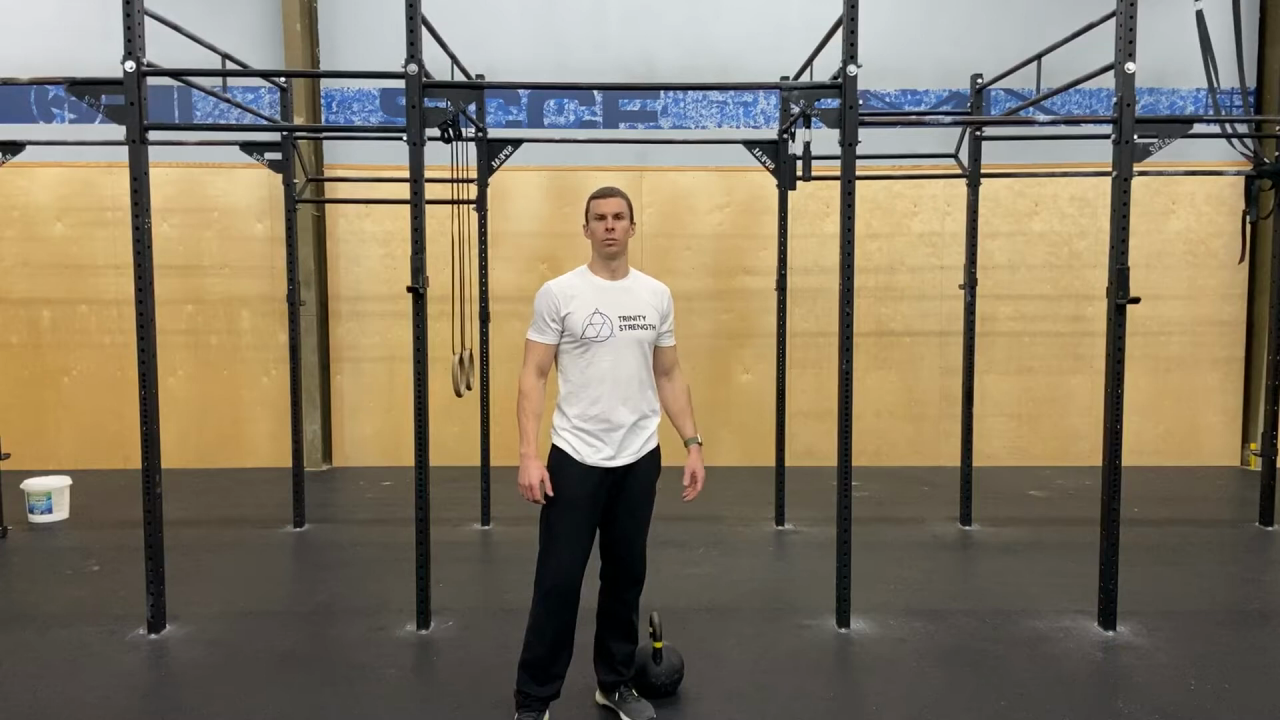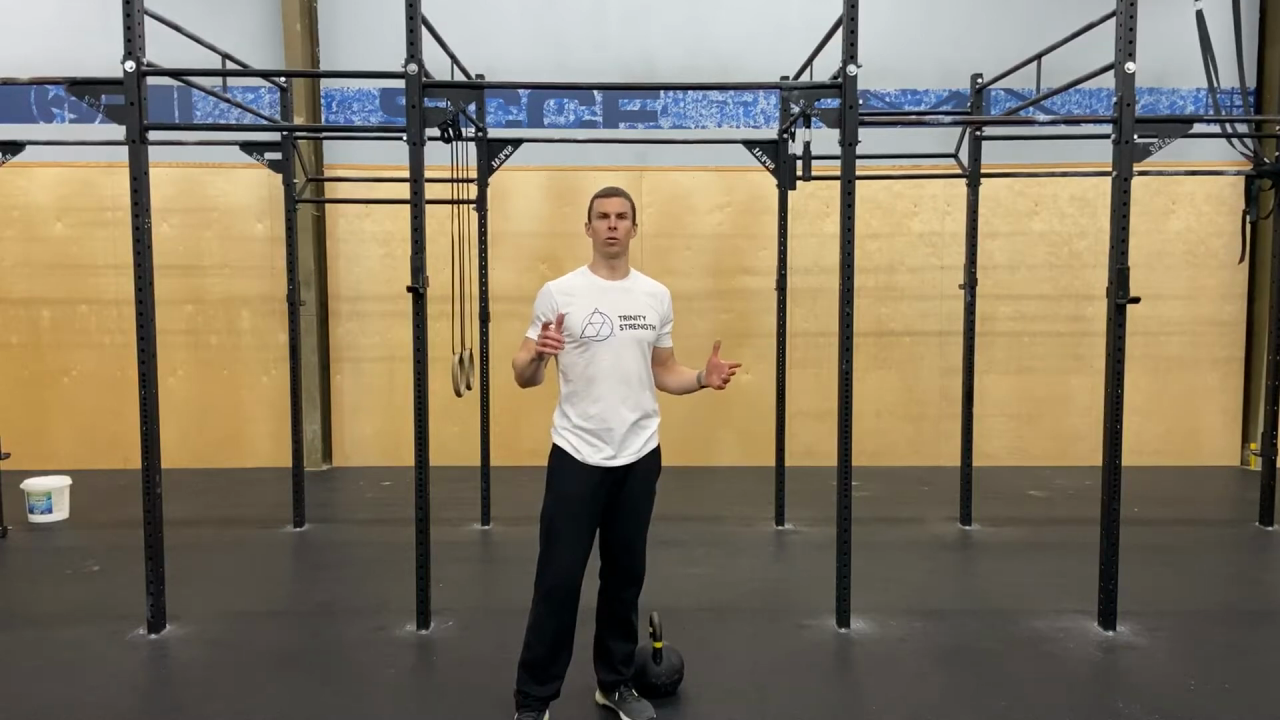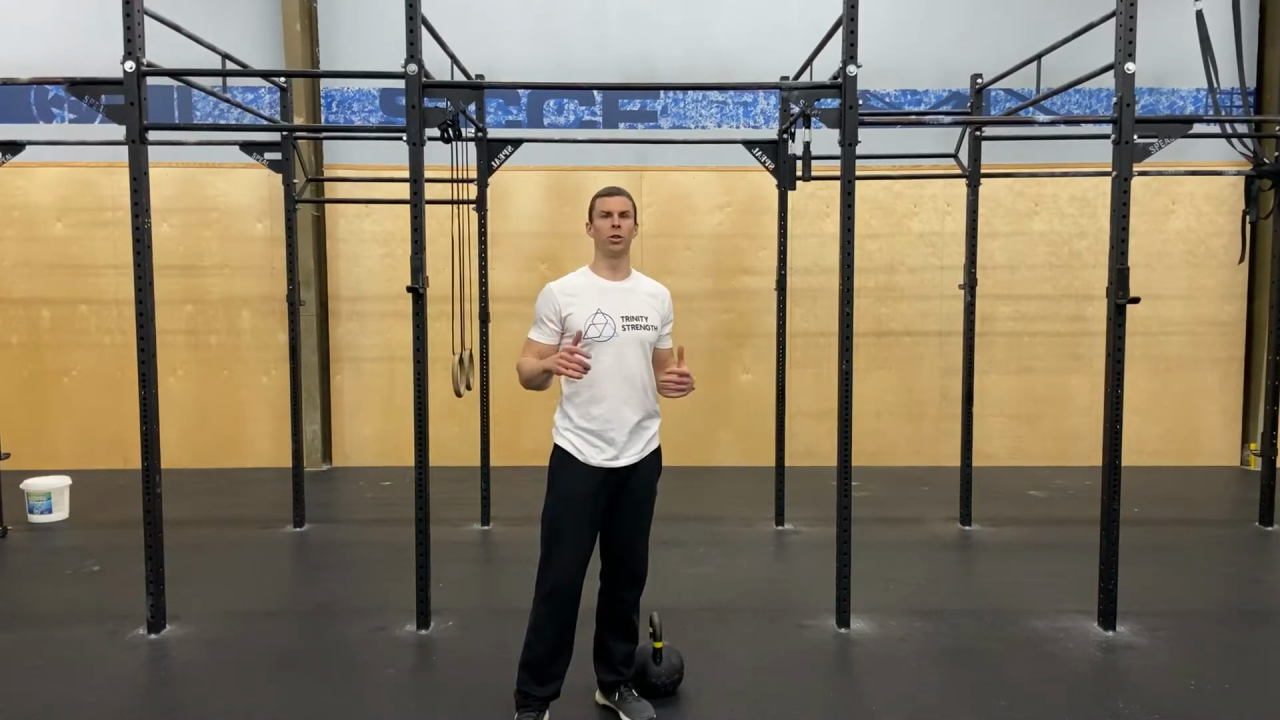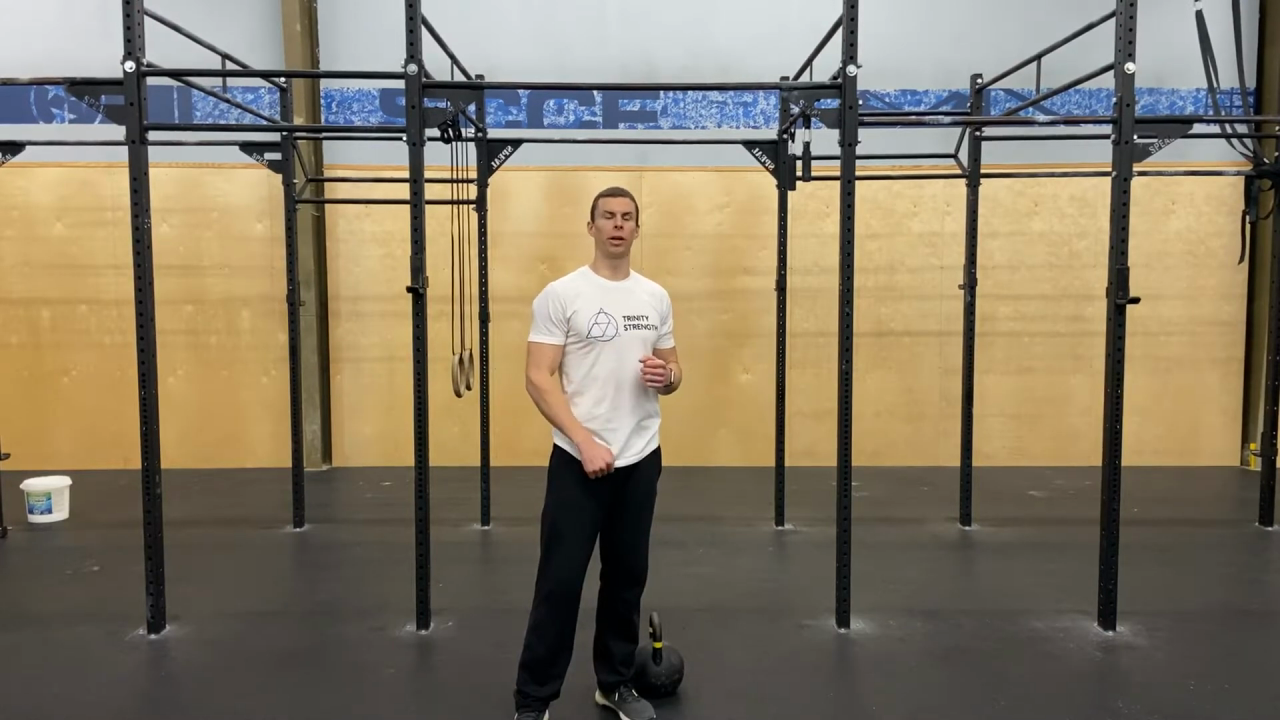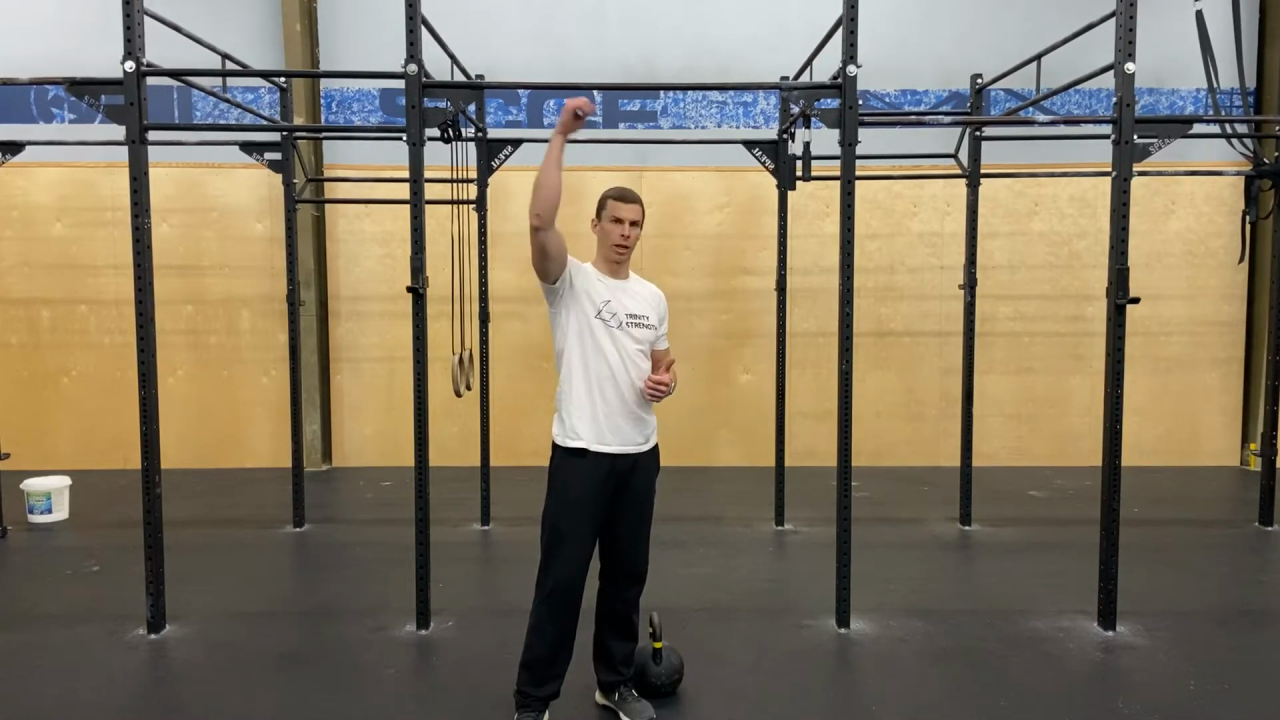
dt=1s
person 1, frame 1
left shoulder: (657, 295)
right shoulder: (558, 293)
left elbow: (668, 375)
right elbow: (532, 375)
left wrist: (692, 442)
right wrist: (528, 454)
left hip: (638, 457)
right hip: (574, 459)
left knee: (625, 576)
right knee: (558, 580)
person 1, frame 2
left shoulder: (656, 295)
right shoulder: (559, 292)
left elbow: (662, 373)
right elbow: (523, 376)
left wrist: (703, 378)
right wrist: (538, 354)
left hip: (638, 456)
right hip: (577, 455)
left knee: (624, 575)
right knee: (559, 578)
person 1, frame 3
left shoulder: (656, 295)
right shoulder: (560, 292)
left elbow: (663, 366)
right elbow: (525, 372)
left wrist: (681, 379)
right wrist: (551, 363)
left hip: (639, 457)
right hip: (578, 456)
left knee: (626, 576)
right knee: (560, 579)
person 1, frame 4
left shoulder: (656, 297)
right shoulder: (561, 294)
left elbow: (672, 369)
right elbow: (539, 378)
left wrist: (666, 375)
right wrist: (585, 441)
left hip: (640, 459)
right hip: (578, 460)
left knee: (627, 577)
right knee: (560, 581)
person 1, frame 5
left shoulder: (652, 297)
right shoulder: (570, 281)
left elbow: (661, 365)
right elbow: (541, 222)
left wrist: (666, 380)
right wrist: (560, 137)
left hip: (639, 454)
right hip: (581, 453)
left knee: (627, 574)
right knee: (561, 579)
